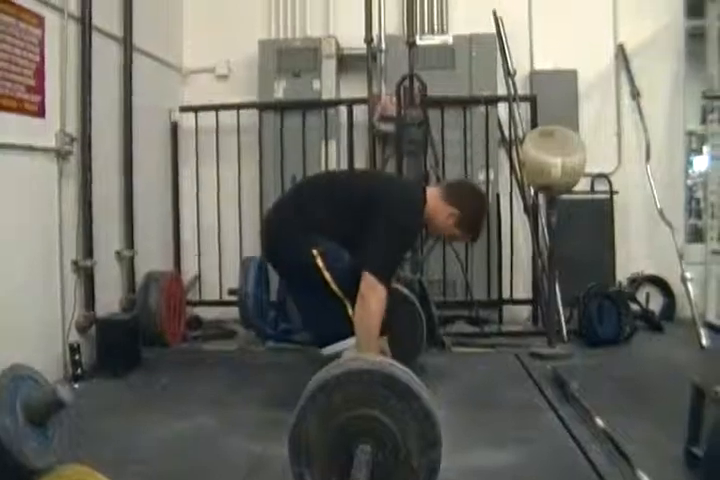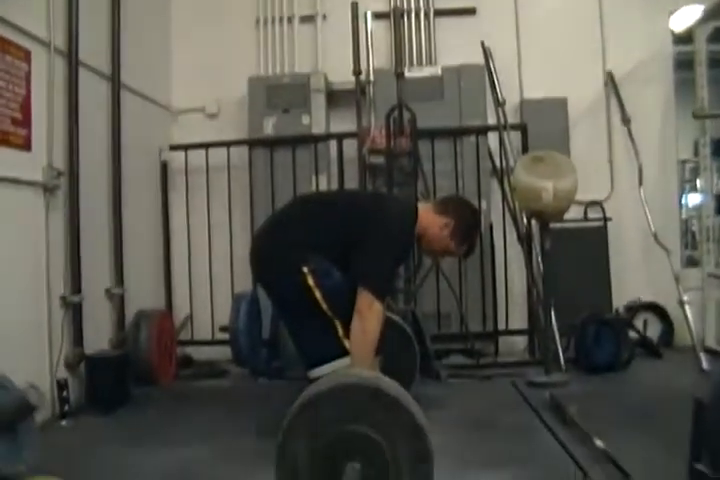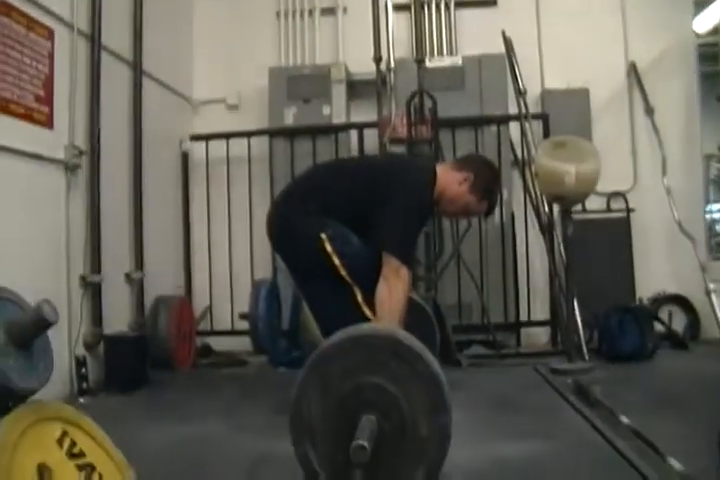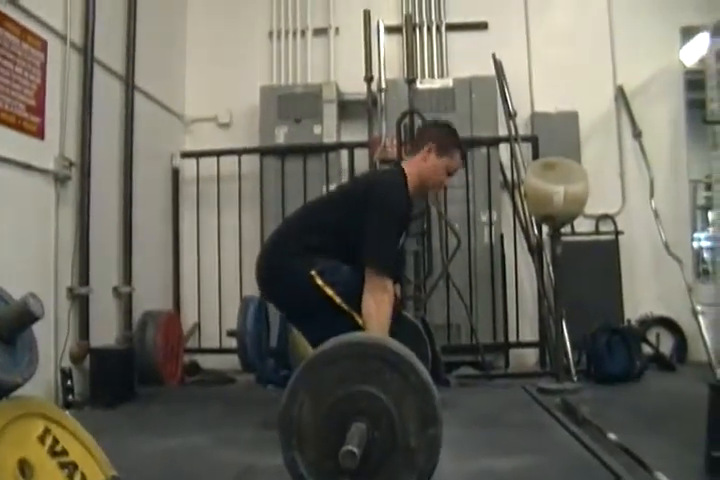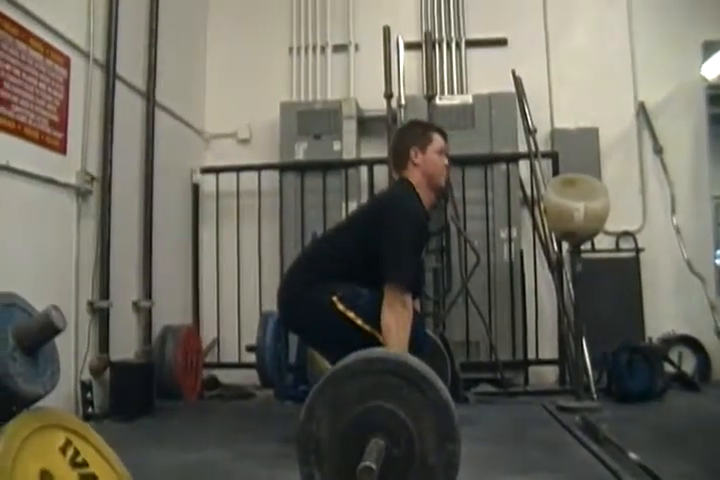
dt=1s
person 1, frame 1
left shoulder: (406, 200)
right shoulder: (402, 212)
left elbow: (374, 283)
right elbow: (371, 292)
left wrist: (376, 339)
left hip: (293, 227)
right hip: (294, 231)
right knee: (356, 330)
person 1, frame 2
left shoulder: (398, 218)
right shoulder: (394, 227)
left elbow: (367, 302)
right elbow: (368, 308)
left hip: (282, 248)
right hip: (283, 250)
right knee: (340, 352)
person 1, frame 3
left shoulder: (417, 181)
right shoulder: (413, 188)
left elbow: (397, 270)
right elbow: (393, 274)
left hip: (299, 218)
right hip: (301, 218)
right knee: (362, 323)
person 1, frame 4
left shoulder: (392, 190)
right shoulder: (389, 193)
left elbow: (385, 281)
right elbow: (377, 286)
left hip: (287, 264)
right hip: (292, 262)
person 1, frame 5
left shoulder: (406, 206)
right shoulder: (404, 209)
left elbow: (405, 297)
right elbow: (396, 301)
left hip: (307, 293)
right hip: (313, 292)
right knee: (406, 338)
